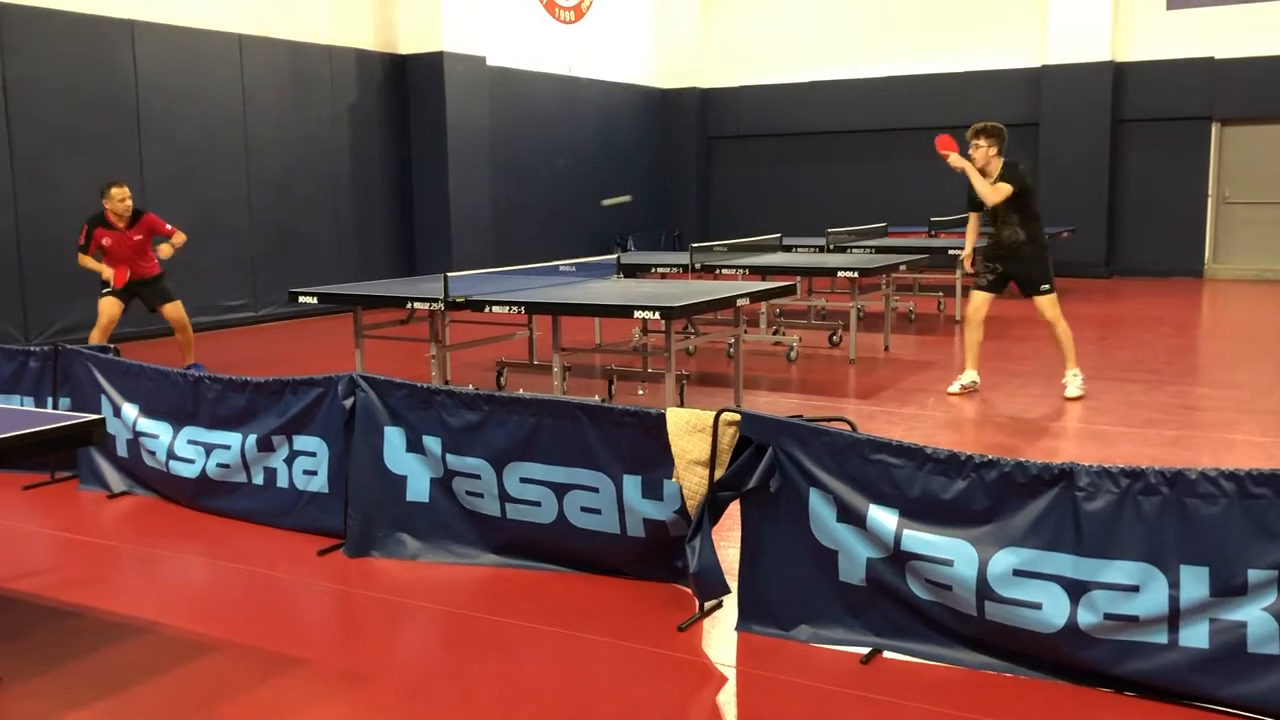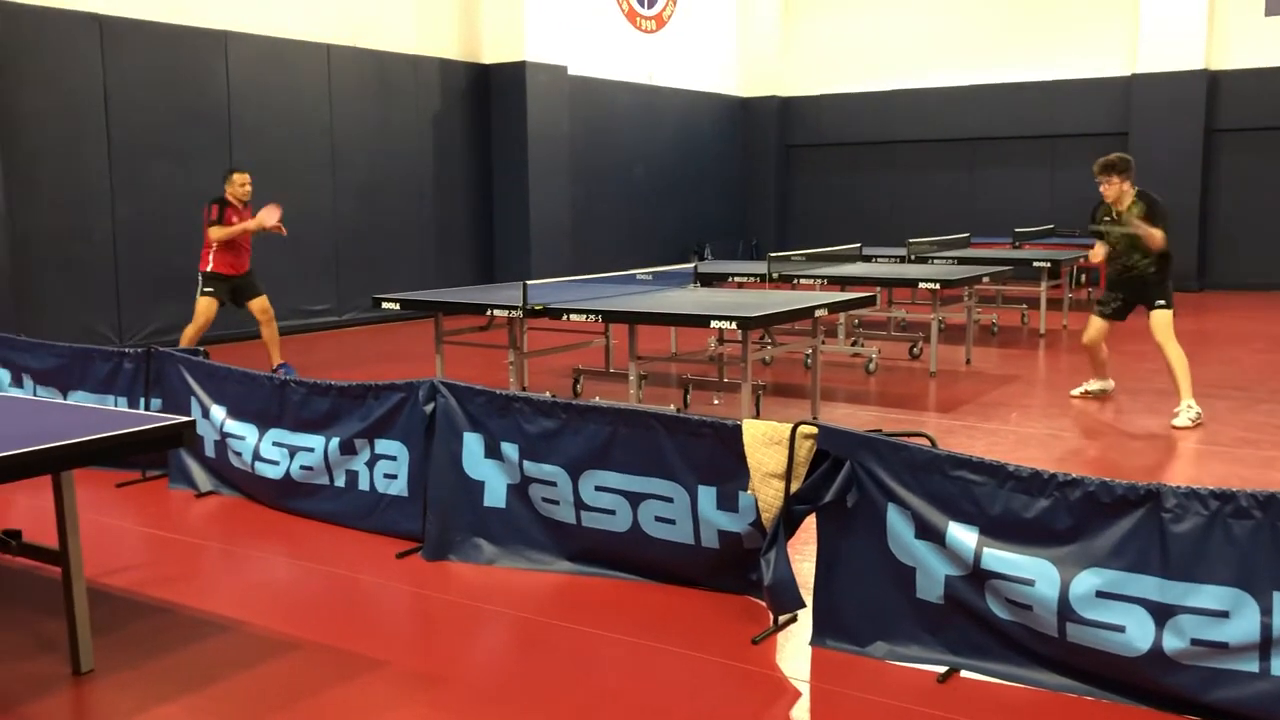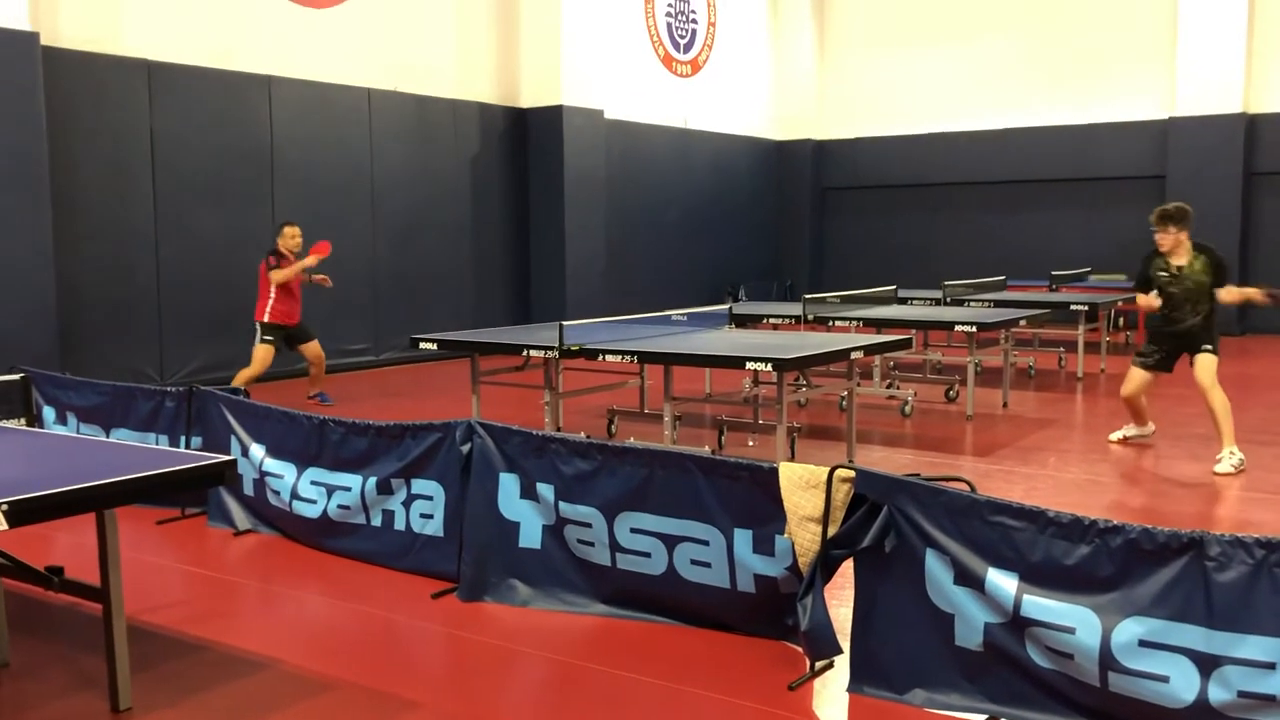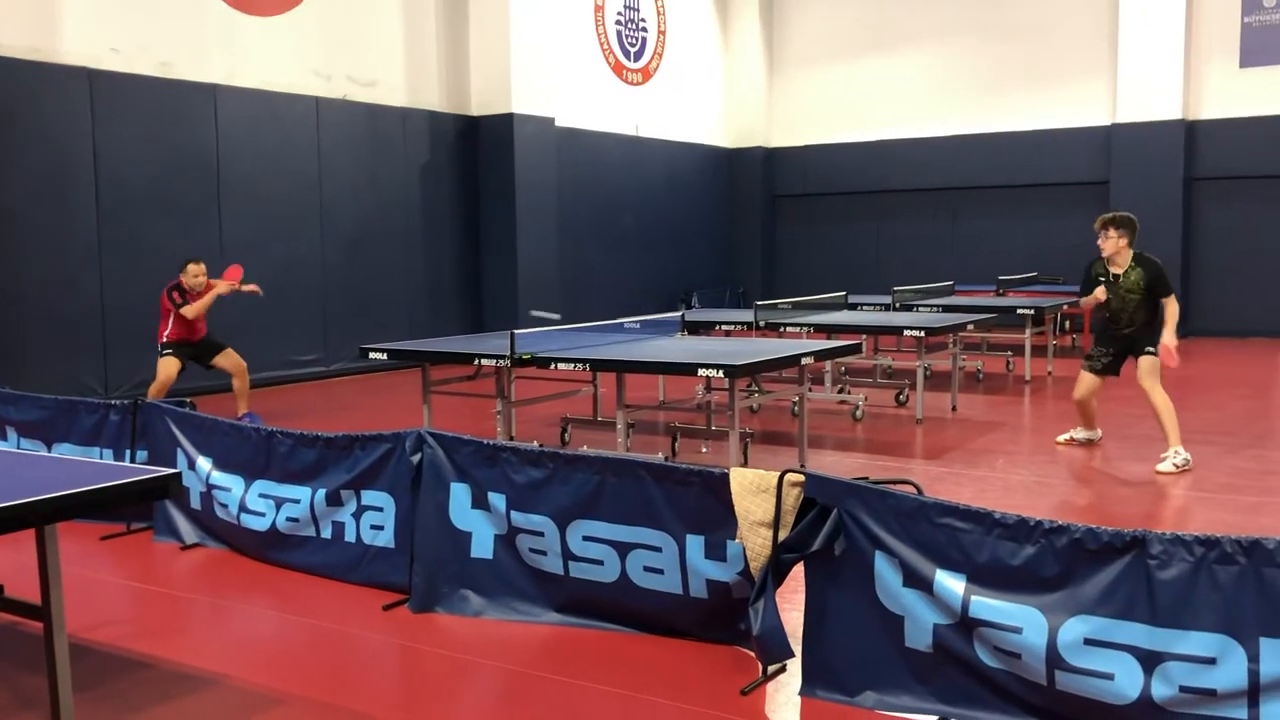
dt=1s
person 1, frame 1
left shoulder: (1014, 171)
right shoulder: (976, 181)
left elbow: (992, 199)
right elbow: (974, 218)
left wrist: (967, 167)
right wrist: (968, 247)
left hip: (1029, 251)
right hip: (995, 252)
left knee: (1051, 315)
right knee: (973, 313)
left ankle: (1072, 373)
right ankle: (970, 375)
person 1, frame 2
left shoulder: (1150, 204)
right shoulder: (1101, 210)
left elbow: (1159, 243)
left wrist: (1143, 229)
right wrist: (1098, 253)
left hip: (1152, 279)
right hip: (1119, 280)
left knee: (1163, 335)
right knee: (1090, 338)
left ankle: (1189, 405)
right ankle: (1102, 382)
person 1, frame 3
left shoulder: (1208, 258)
right shoulder: (1153, 261)
left elbow: (1225, 294)
right elbow: (1140, 300)
left wrist: (1247, 293)
right wrist: (1150, 303)
left hip: (1200, 330)
right hip: (1165, 332)
left knee: (1206, 381)
right knee: (1128, 392)
left ankle: (1231, 451)
right ankle: (1141, 426)
person 1, frame 4
left shoulder: (1149, 267)
right shoulder: (1096, 268)
left elbow: (1171, 304)
right elbow: (1085, 306)
left wrist: (1169, 331)
right wrist: (1094, 298)
left hip: (1145, 331)
right hip: (1109, 333)
left knee: (1149, 383)
right knee: (1080, 395)
left ankle: (1178, 452)
right ankle: (1089, 431)
person 2, frame 1
left shoulder: (144, 218)
right shoulder: (94, 225)
left elbow: (179, 235)
right elbow: (83, 257)
left wrist: (171, 246)
right wrist: (103, 268)
left hip: (151, 277)
left knee: (181, 322)
right knee: (105, 322)
left ankle: (190, 365)
person 2, frame 2
left shoulder: (245, 207)
right shoulder: (217, 206)
right elbow: (216, 236)
left wrist: (267, 227)
right wrist: (250, 224)
left hip: (242, 274)
right hip: (215, 273)
left knee: (266, 315)
right knee: (202, 321)
left ankle: (278, 365)
person 2, frame 3
left shoulder: (294, 260)
right shoulder: (273, 257)
right elbow: (277, 279)
left wrist: (312, 278)
right wrist: (303, 264)
left hip: (293, 323)
right hip: (270, 322)
left knee: (318, 357)
right knee: (259, 368)
left ankle: (315, 393)
person 2, frame 4
left shoulder: (202, 284)
right shoulder: (173, 291)
right elbow: (191, 314)
left wrist: (241, 288)
right wrist: (216, 292)
left hip: (201, 339)
right hip: (174, 342)
left knee: (240, 367)
right knee: (165, 378)
left ankle: (243, 413)
